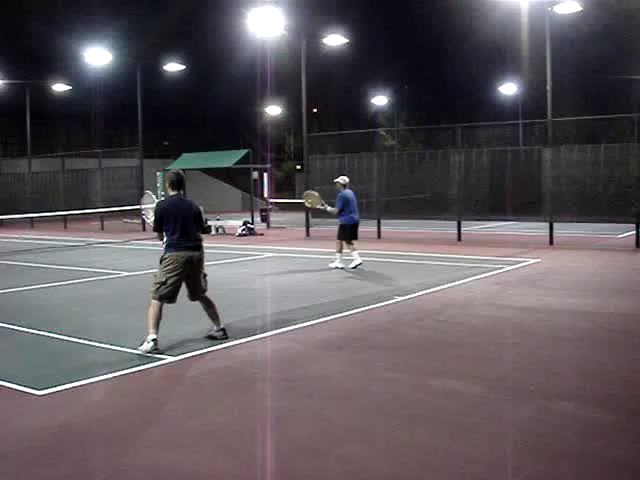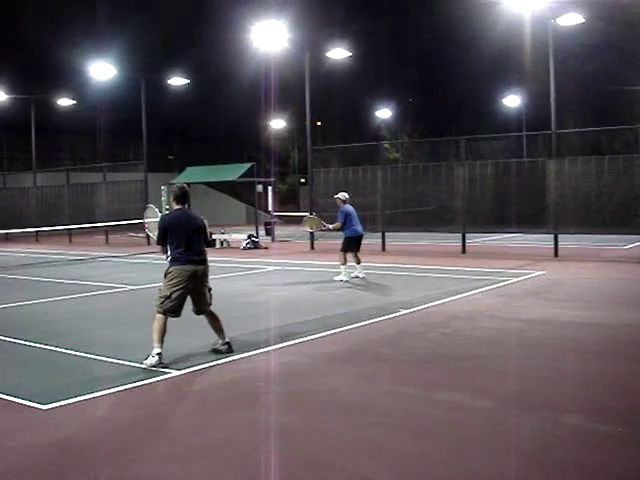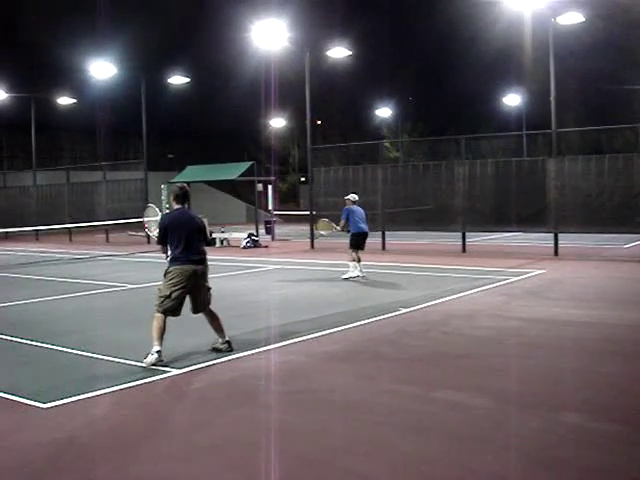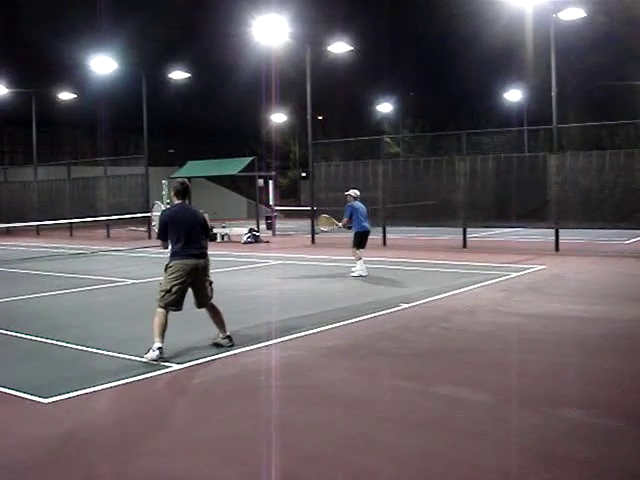
dt=0.5s
person 1, frame 1
left shoulder: (162, 205)
right shoulder: (193, 206)
left elbow: (160, 235)
right elbow: (202, 231)
left hip: (175, 254)
right hip: (196, 253)
left knee: (157, 298)
right knee: (201, 295)
left ankle: (152, 339)
right ankle: (219, 329)
person 1, frame 2
left shoulder: (166, 219)
right shoulder: (198, 220)
left elbow: (164, 250)
right elbow: (205, 245)
left hip: (179, 268)
right hip: (200, 266)
left knee: (161, 312)
right knee: (205, 309)
left ankle: (157, 353)
right ankle: (224, 343)
person 1, frame 3
left shoulder: (166, 219)
right shoulder: (198, 220)
left elbow: (164, 249)
left hip: (179, 268)
right hip: (200, 266)
left knee: (161, 311)
right knee: (205, 308)
left ankle: (156, 351)
right ankle: (224, 341)
person 1, frame 4
left shoulder: (166, 214)
right shoulder: (198, 215)
left elbow: (164, 245)
right elbow: (206, 241)
left hip: (179, 263)
right hip: (201, 261)
left knee: (162, 307)
right knee: (207, 303)
left ankle: (157, 347)
right ankle: (225, 337)
